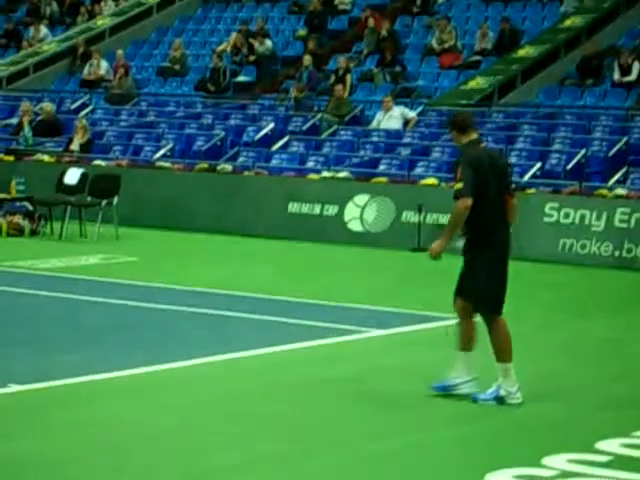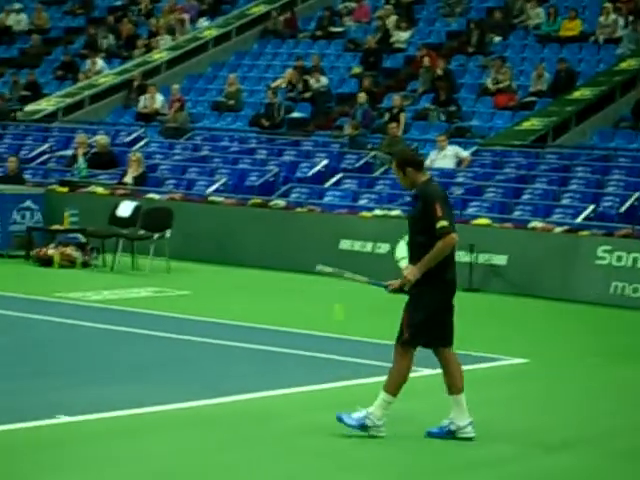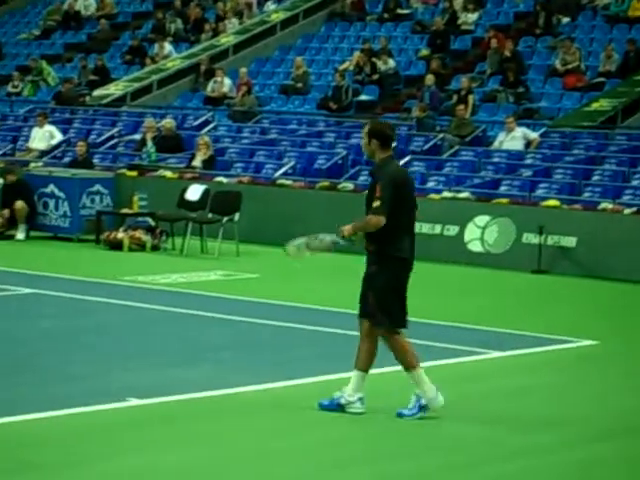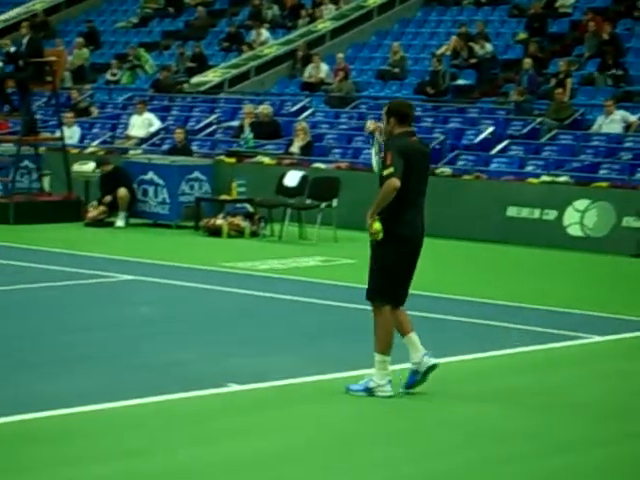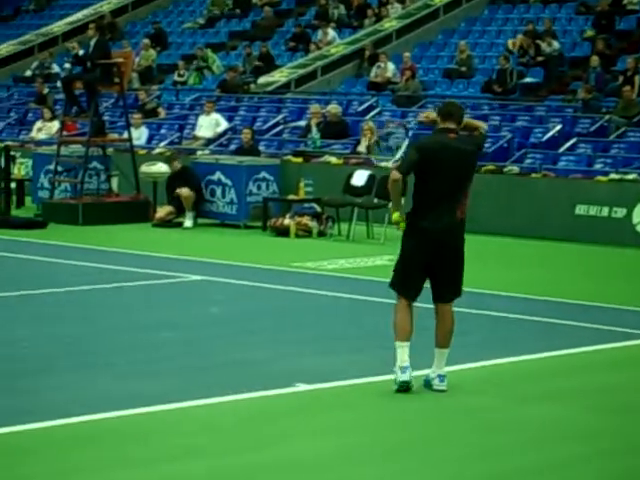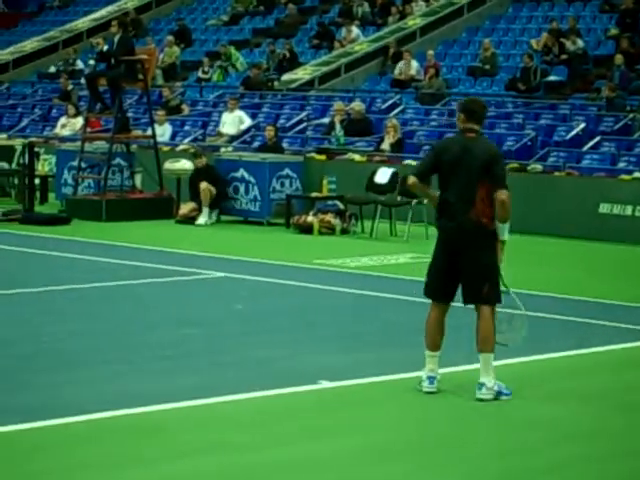
dt=0.7s
person 1, frame 1
left shoulder: (468, 158)
right shoulder: (497, 158)
left elbow: (464, 203)
right elbow: (510, 204)
left wrist: (444, 240)
left hip: (483, 246)
right hip: (495, 242)
left knee: (491, 314)
right knee: (463, 305)
left ankle: (509, 387)
right ankle: (461, 378)
person 1, frame 2
left shoulder: (433, 196)
right shoulder: (425, 195)
left elbow: (450, 239)
left wrist: (418, 270)
right wrist: (405, 278)
left hip: (432, 286)
right hip: (436, 285)
left knee: (404, 348)
right knee: (442, 349)
left ankle: (375, 417)
right ankle: (461, 422)
person 1, frame 3
left shoulder: (386, 175)
right shoulder: (395, 171)
left elbow: (377, 219)
right elbow: (406, 213)
left wrist: (354, 228)
right wrist: (362, 228)
left hip: (389, 262)
right hip: (386, 259)
left knee: (388, 330)
right knee: (368, 325)
left ankle: (428, 394)
right ankle: (352, 395)
person 1, frame 4
left shoulder: (396, 147)
right shoulder: (421, 147)
left elbow: (393, 183)
left wrist: (373, 212)
right wrist: (382, 130)
left hip: (393, 233)
right hip: (413, 233)
left knee: (381, 303)
right knee: (393, 302)
left ankle: (381, 379)
right ankle: (420, 356)
person 1, frame 5
left shoulder: (424, 144)
right shoulder: (471, 146)
left elbow: (396, 176)
right elbow: (481, 126)
left wrist: (396, 207)
right wrist: (456, 121)
left hip: (421, 228)
right hip: (452, 232)
left knee: (404, 298)
right knee: (444, 302)
left ankle: (403, 366)
right ankle: (439, 373)
person 1, frame 6
left shoulder: (443, 147)
right shoulder: (492, 152)
left elbow: (413, 183)
right elbow: (502, 197)
right wrist: (502, 235)
left hip: (448, 234)
right hip: (479, 235)
left knee: (438, 304)
right knee: (485, 307)
left ankle: (430, 374)
right ankle: (487, 380)
